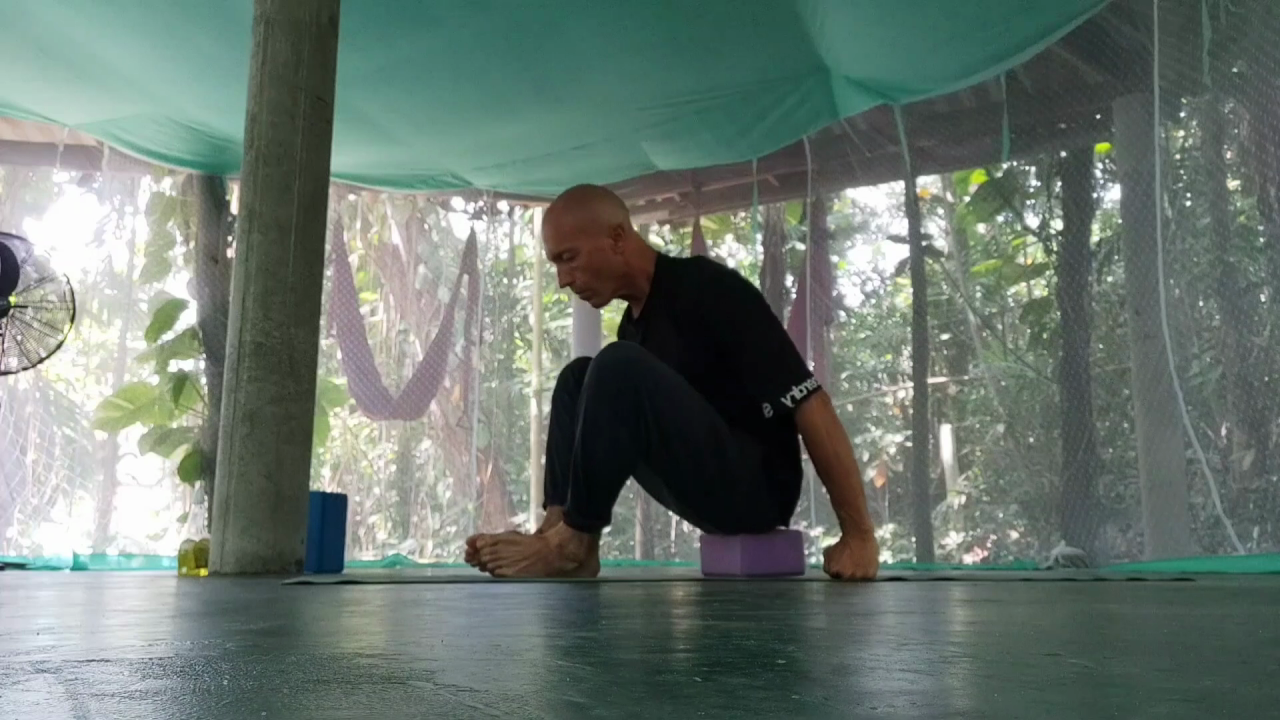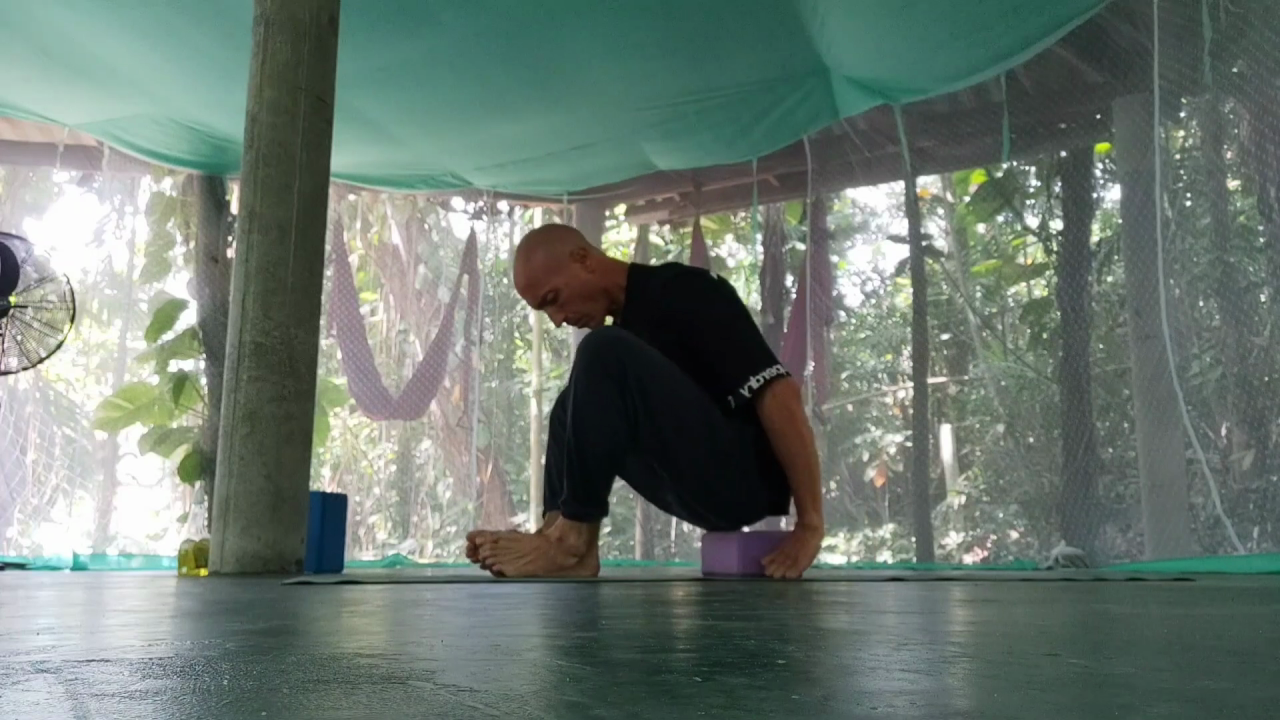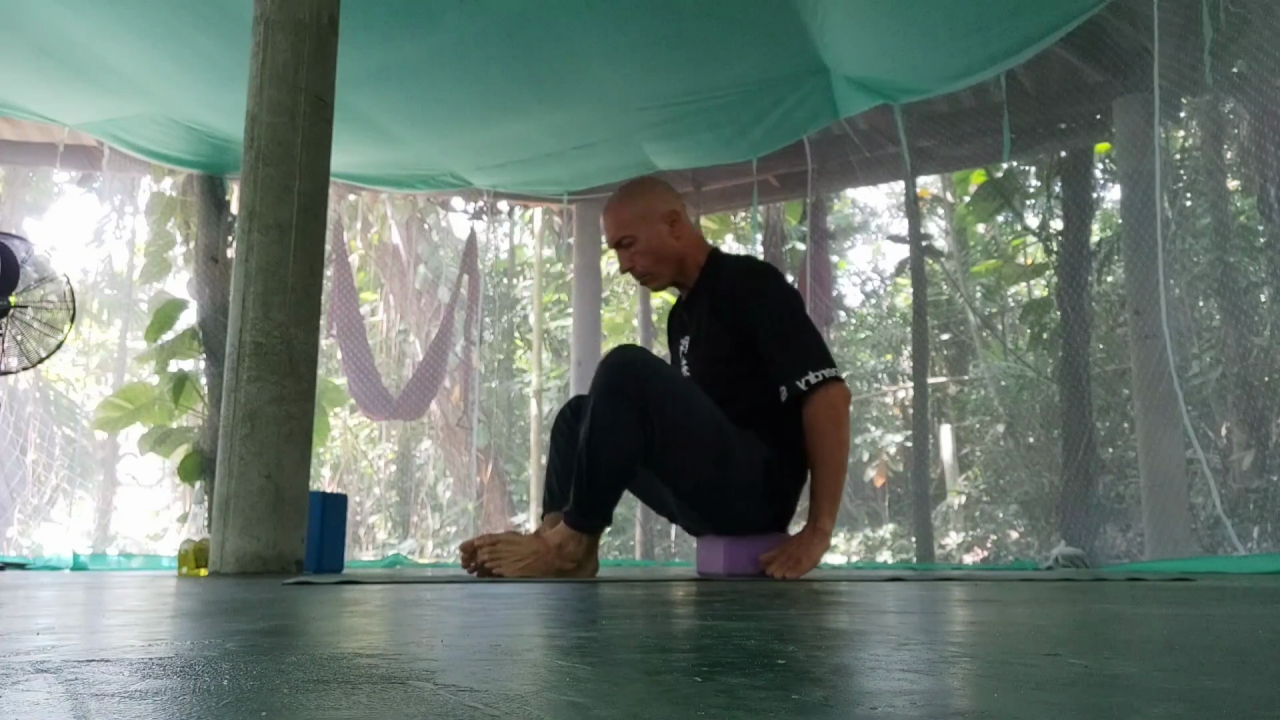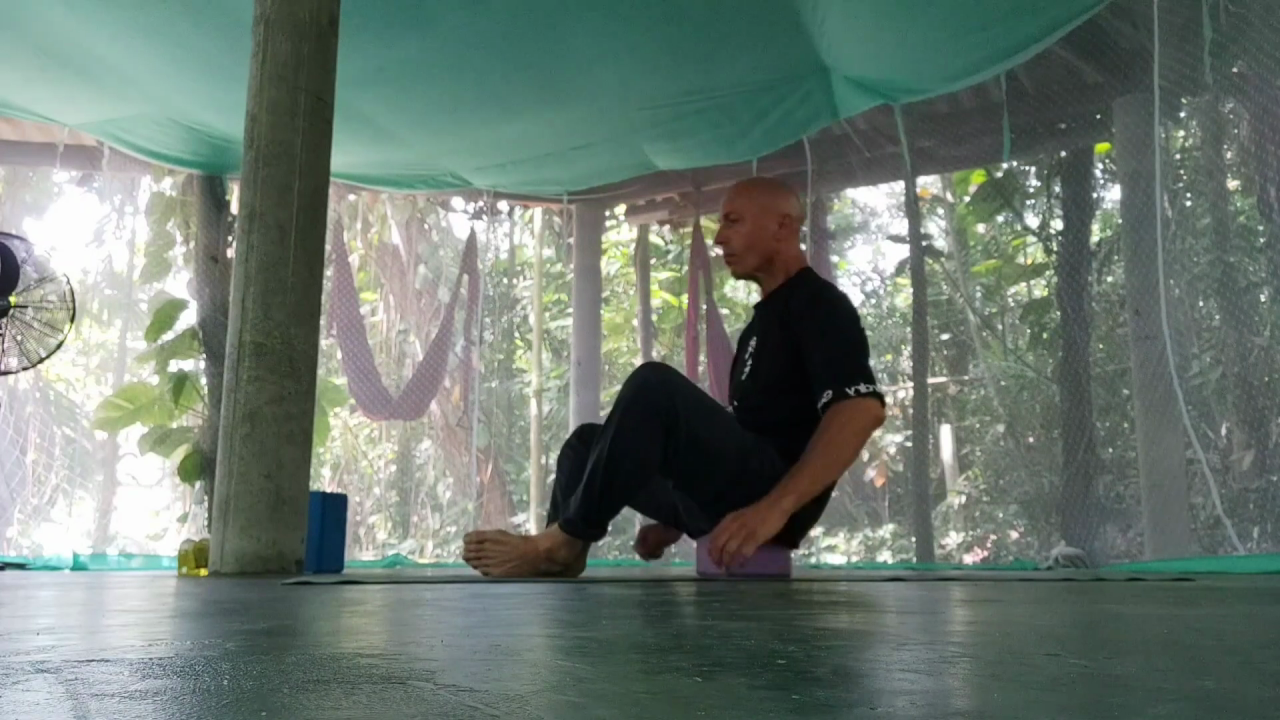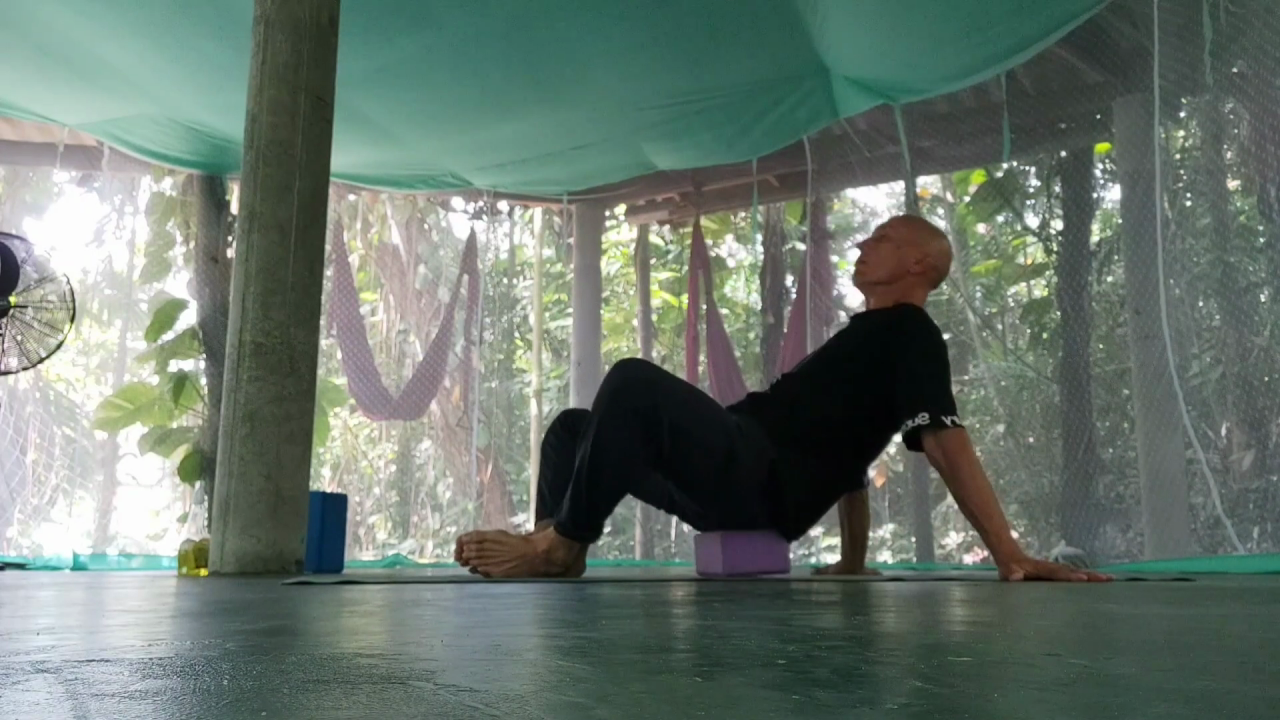
dt=1s
person 1, frame 1
left shoulder: (709, 292)
right shoulder: (632, 325)
left elbow: (808, 404)
left wrist: (858, 535)
left hip: (756, 488)
right hip: (704, 488)
left knee: (619, 368)
right knee: (579, 379)
left ankle: (574, 542)
right ankle: (561, 528)
person 1, frame 2
left shoulder: (681, 293)
right shoulder: (628, 320)
left elbow: (778, 392)
left wrist: (810, 525)
left hip: (746, 481)
right hip: (701, 488)
left knee: (604, 354)
right knee: (577, 403)
left ankle: (573, 538)
right ankle: (558, 531)
person 1, frame 3
left shoulder: (749, 285)
right shoulder: (682, 316)
left elbow: (828, 393)
left wrist: (818, 531)
left hip: (756, 490)
right hip: (709, 492)
left knee: (627, 369)
right knee: (582, 412)
left ankle: (575, 541)
right ankle: (556, 533)
person 1, frame 4
left shoulder: (819, 305)
right shoulder: (763, 321)
left elbow: (862, 410)
left wrist: (775, 508)
right wrist: (676, 522)
left hip: (769, 491)
right hip: (729, 491)
left knee: (654, 385)
right knee: (587, 441)
left ankle: (564, 542)
right ankle: (558, 550)
person 1, frame 5
left shoulder: (910, 333)
right shoulder: (865, 335)
left elbow: (946, 443)
right elbow: (846, 452)
left wrist: (1009, 555)
right wrist: (853, 561)
left hip: (767, 483)
right hip: (733, 477)
left knee: (632, 381)
right knee: (572, 430)
left ankle: (562, 544)
right ankle: (550, 561)
